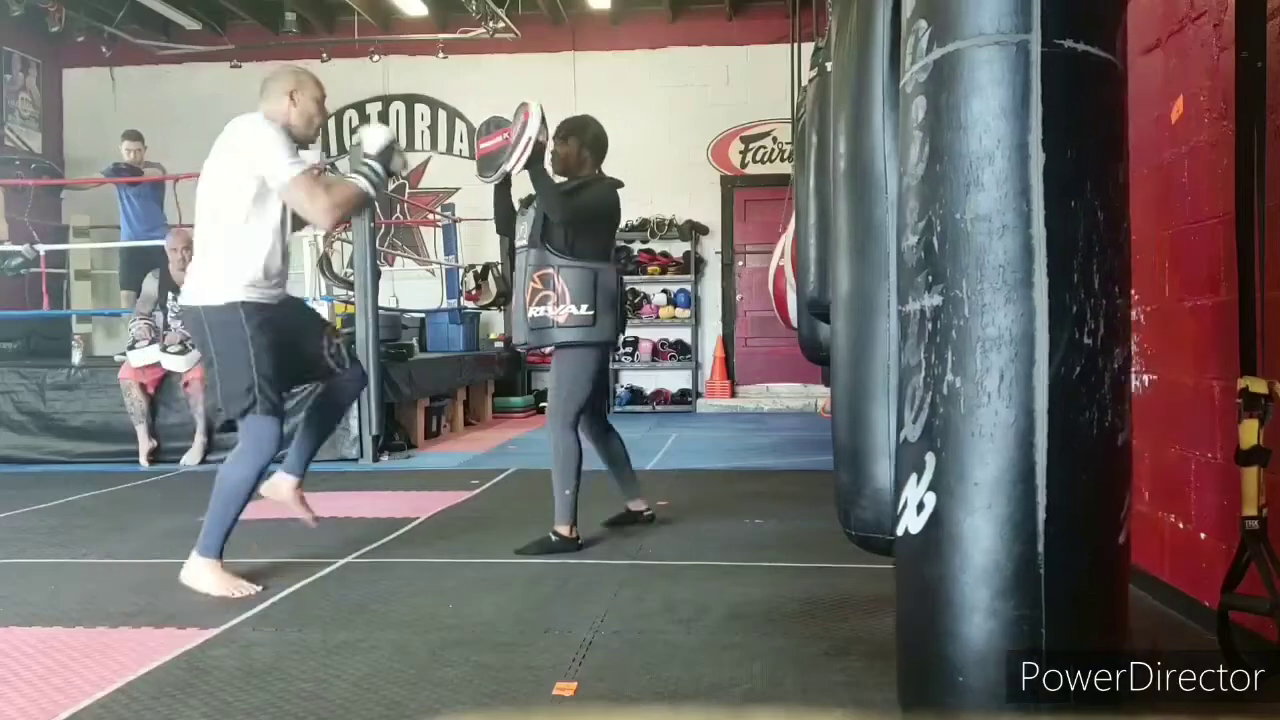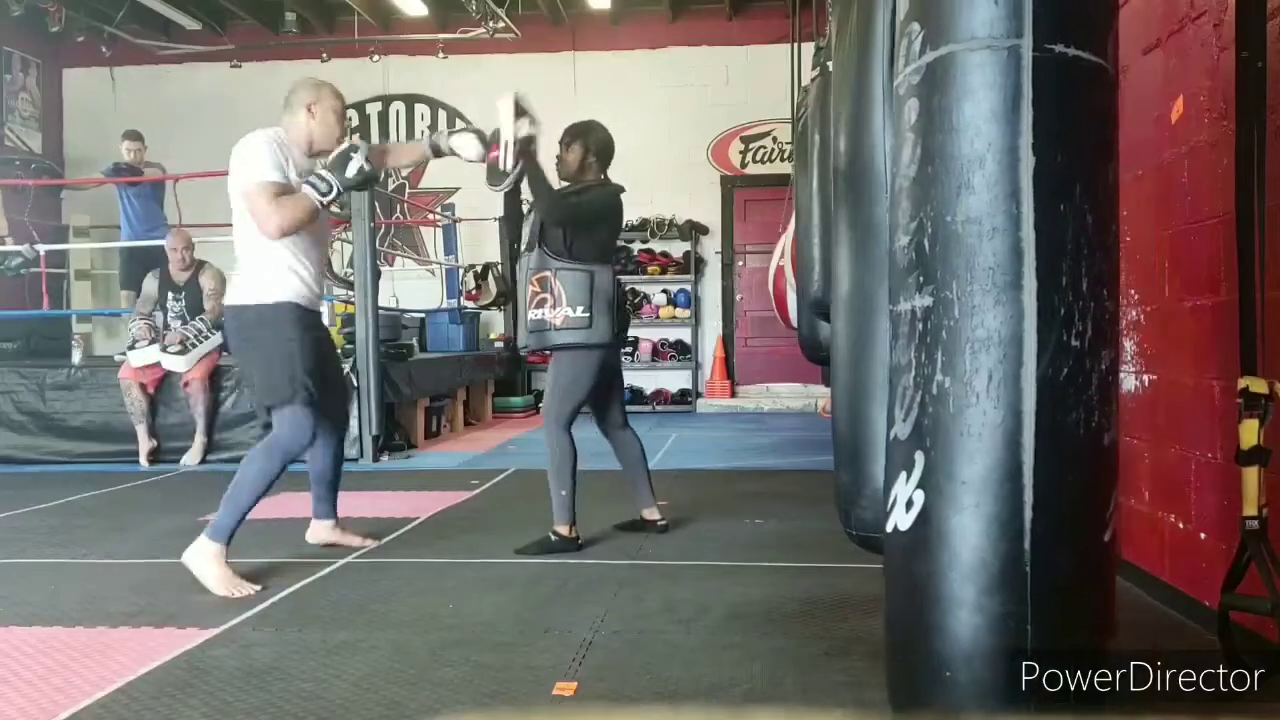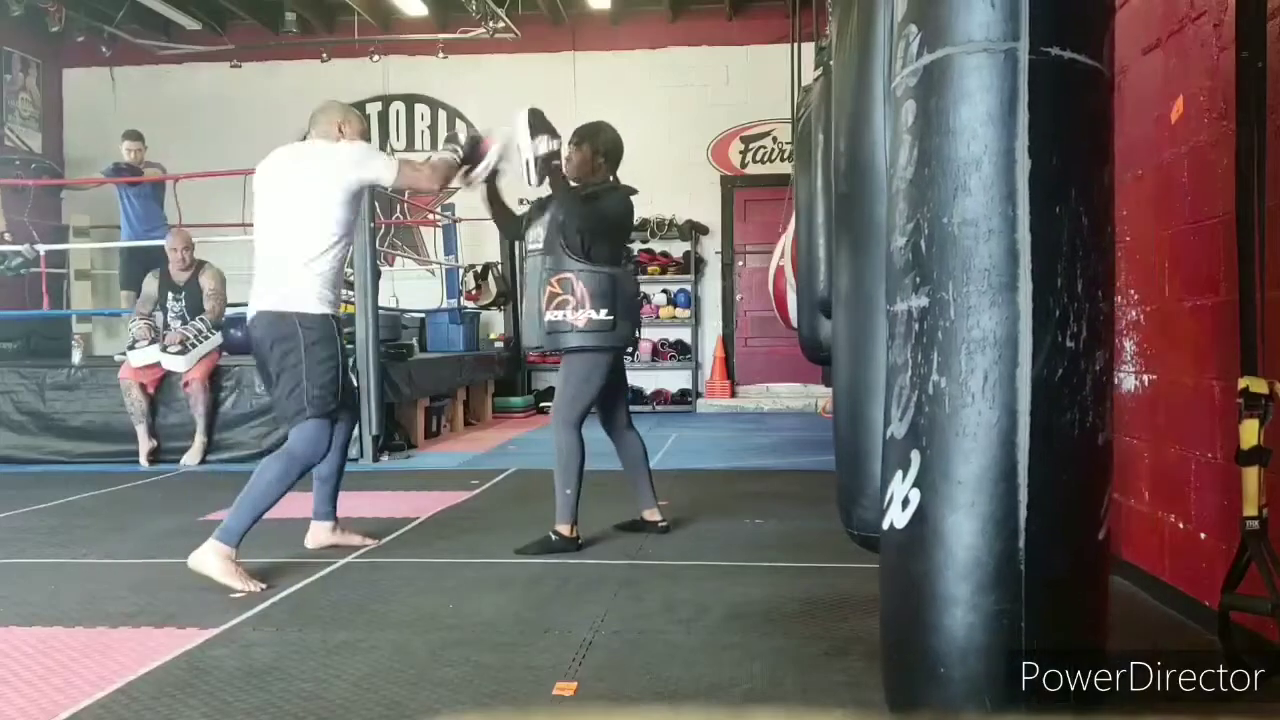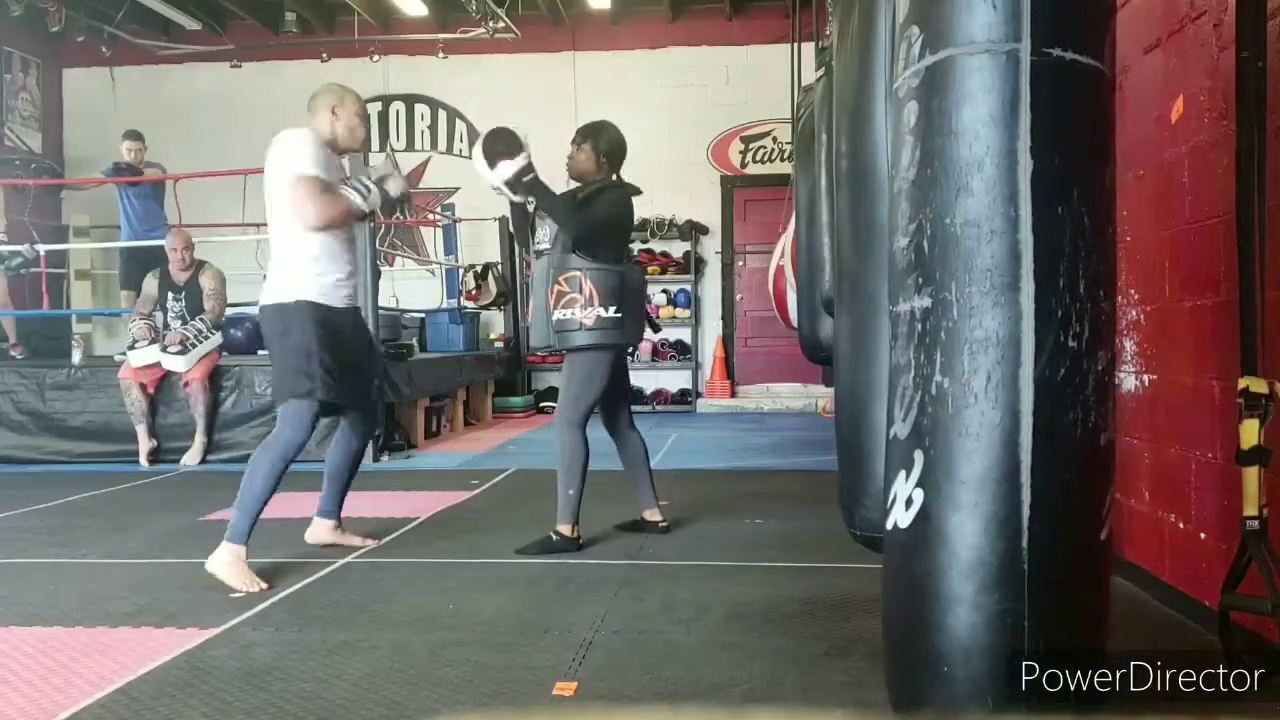
dt=0.2s
person 1, frame 1
left shoulder: (264, 142)
right shoulder: (259, 133)
left elbow: (303, 209)
right elbow: (325, 209)
left wrist: (355, 176)
right wrist: (373, 167)
left hip: (262, 300)
right hip: (227, 305)
left knee: (347, 375)
right knee: (262, 437)
left ankle: (287, 480)
right ankle: (203, 561)
person 1, frame 2
left shoulder: (319, 156)
right shoulder: (260, 147)
left elbow: (379, 158)
right elbow: (275, 222)
left wrist: (445, 142)
right wrist: (331, 180)
left hip: (296, 306)
right hip: (264, 308)
left knee: (333, 409)
right knee: (297, 430)
left ankle: (324, 522)
right ankle: (210, 548)
person 1, frame 3
left shoulder: (272, 165)
right shoulder: (346, 156)
right elbow: (426, 178)
right wrist: (461, 152)
left hip: (273, 313)
right hip: (302, 316)
left knee: (342, 414)
right knee: (311, 440)
left ankle: (324, 525)
right ankle: (218, 548)
person 1, frame 4
left shoulder: (327, 158)
right shoulder: (297, 143)
left elbow: (335, 212)
right elbow: (314, 215)
right wrist: (370, 193)
left hip: (337, 307)
right hip: (298, 306)
left knee: (361, 413)
right knee: (295, 427)
left ankle: (326, 522)
right ankle: (230, 550)
person 2, frame 1
left shoulder: (601, 194)
right shoulder: (559, 193)
left elbow: (566, 215)
right elbow: (508, 226)
left wrist: (535, 166)
right wrist: (502, 178)
left knee: (561, 421)
right knee: (593, 420)
left ankle: (565, 531)
right ankle: (636, 503)
person 2, frame 2
left shoulder: (603, 200)
right shoulder: (567, 199)
left elbow: (554, 213)
left wrist: (530, 165)
left knee: (554, 421)
right knee: (614, 423)
left ankle: (565, 530)
right ankle: (651, 513)
person 2, frame 3
left shoulder: (615, 202)
right shoulder: (567, 200)
left elbow: (583, 223)
right elbow: (517, 231)
left wrist: (551, 174)
right wrist: (490, 188)
left knee: (564, 421)
right knee: (617, 422)
left ankle: (565, 530)
right ankle: (651, 513)
person 2, frame 4
left shoulder: (615, 199)
right shoulder: (578, 199)
left elbow: (577, 228)
right elbow: (534, 231)
left wrist: (535, 187)
right wrist: (520, 195)
left knee: (569, 420)
right knee: (619, 421)
left ankle: (566, 530)
right ankle: (652, 513)
person 3, frame 1
right shoulder: (155, 279)
right elbow: (139, 315)
left wrist: (185, 333)
right wrist: (140, 328)
right hip: (161, 345)
left knee: (195, 376)
right knee: (127, 374)
left ankle: (201, 439)
right ankle: (144, 439)
person 3, frame 2
left shoulder: (209, 274)
right shoulder: (155, 278)
left elbow: (215, 313)
right elbow: (139, 314)
left wrist: (185, 334)
right wrist: (141, 327)
right hip: (164, 346)
left knee: (195, 376)
right knee: (128, 374)
left ankle: (200, 440)
right ankle: (144, 438)
person 3, frame 3
left shoulder: (208, 274)
right shoulder: (154, 278)
left elbow: (215, 313)
right elbow: (139, 313)
left wrist: (185, 333)
right wrist: (141, 327)
right hip: (164, 346)
left knee: (195, 376)
right knee: (128, 374)
left ankle: (200, 441)
right ankle: (144, 439)
person 3, frame 4
left shoulder: (208, 274)
right shoulder: (154, 278)
left elbow: (215, 313)
right elbow: (139, 313)
left wrist: (185, 333)
right wrist: (141, 326)
right hip: (164, 345)
left knee: (195, 376)
right knee: (128, 374)
left ankle: (200, 440)
right ankle: (144, 438)
person 4, frame 1
left shoulder: (155, 168)
right shoulder: (117, 171)
left elbow: (156, 175)
left wrist: (139, 172)
left hip: (158, 241)
right hip: (130, 242)
right knee: (127, 294)
person 4, frame 2
left shoulder: (155, 168)
right shoulder: (117, 170)
left elbow: (156, 174)
left wrist: (138, 172)
left hip: (158, 241)
right hip: (130, 243)
right knee: (127, 294)
person 4, frame 3
left shoulder: (156, 168)
right shoulder: (117, 170)
left elbow: (156, 174)
left wrist: (139, 173)
left hip: (158, 241)
right hip: (130, 242)
right knee: (127, 294)
person 4, frame 4
left shoulder: (156, 168)
right shoulder: (117, 170)
left elbow: (156, 175)
right elbow: (87, 183)
left wrist: (140, 173)
left hip: (158, 241)
right hip: (131, 242)
right knee: (127, 295)
